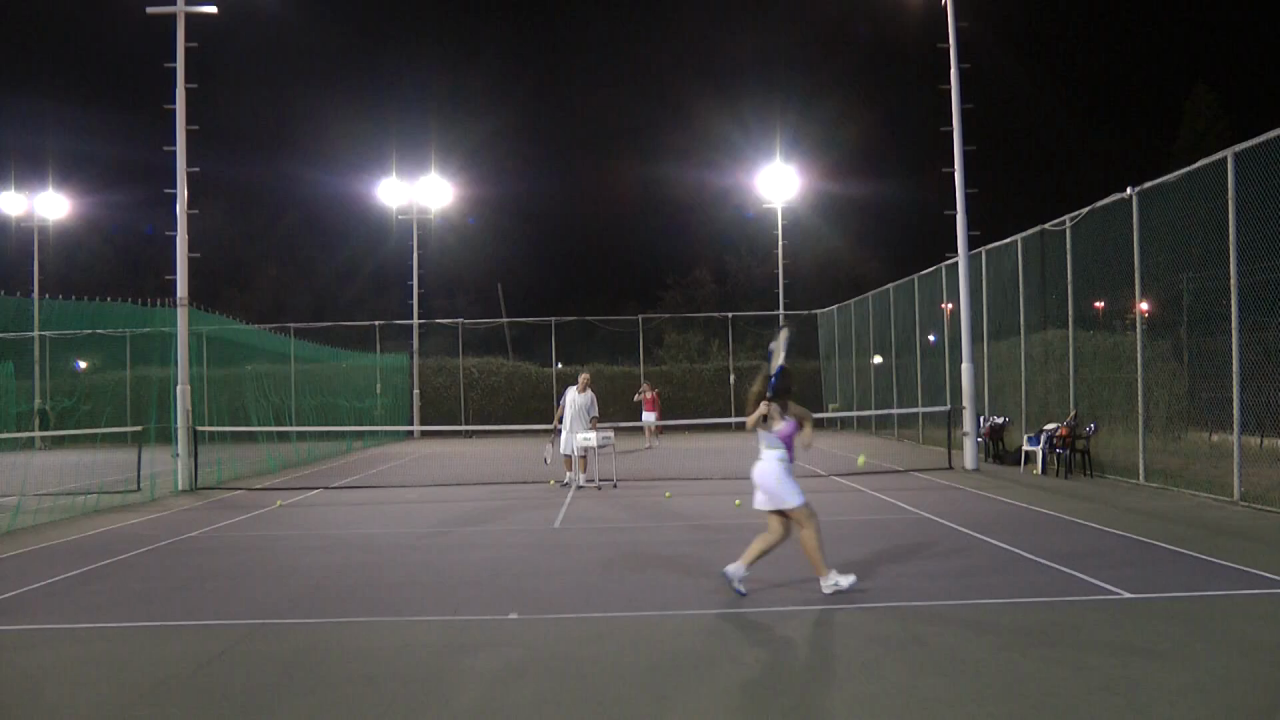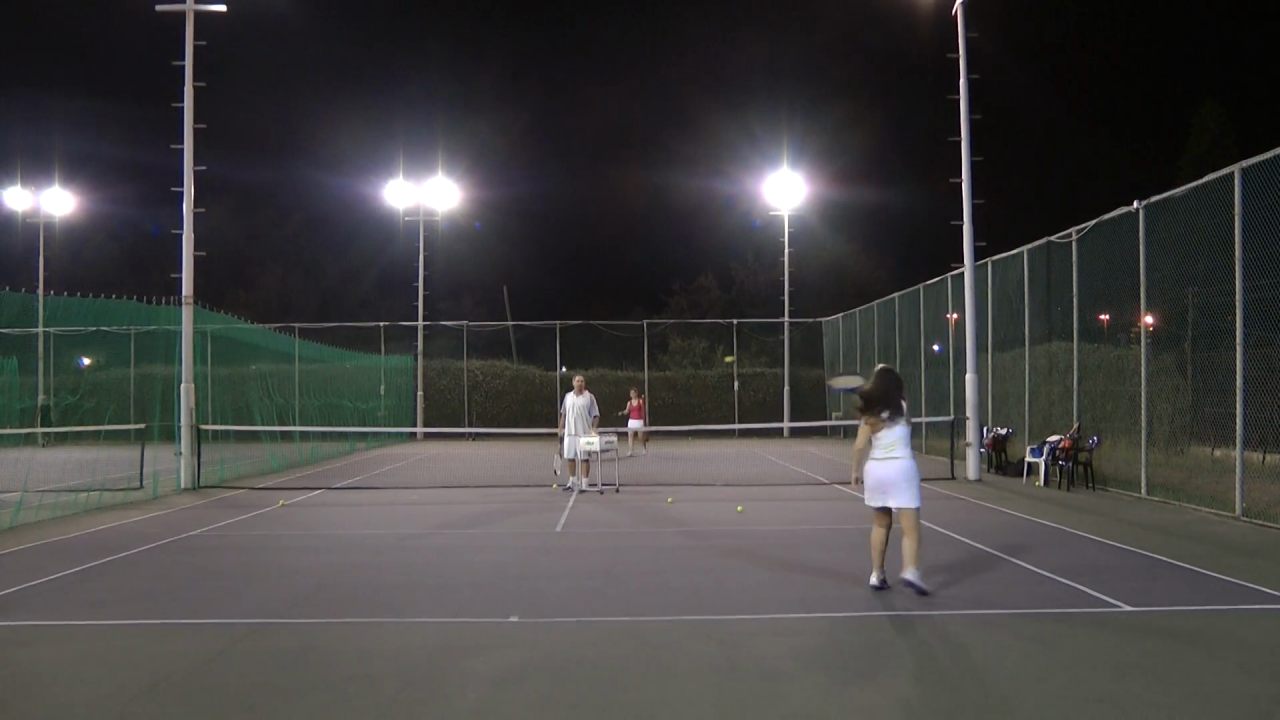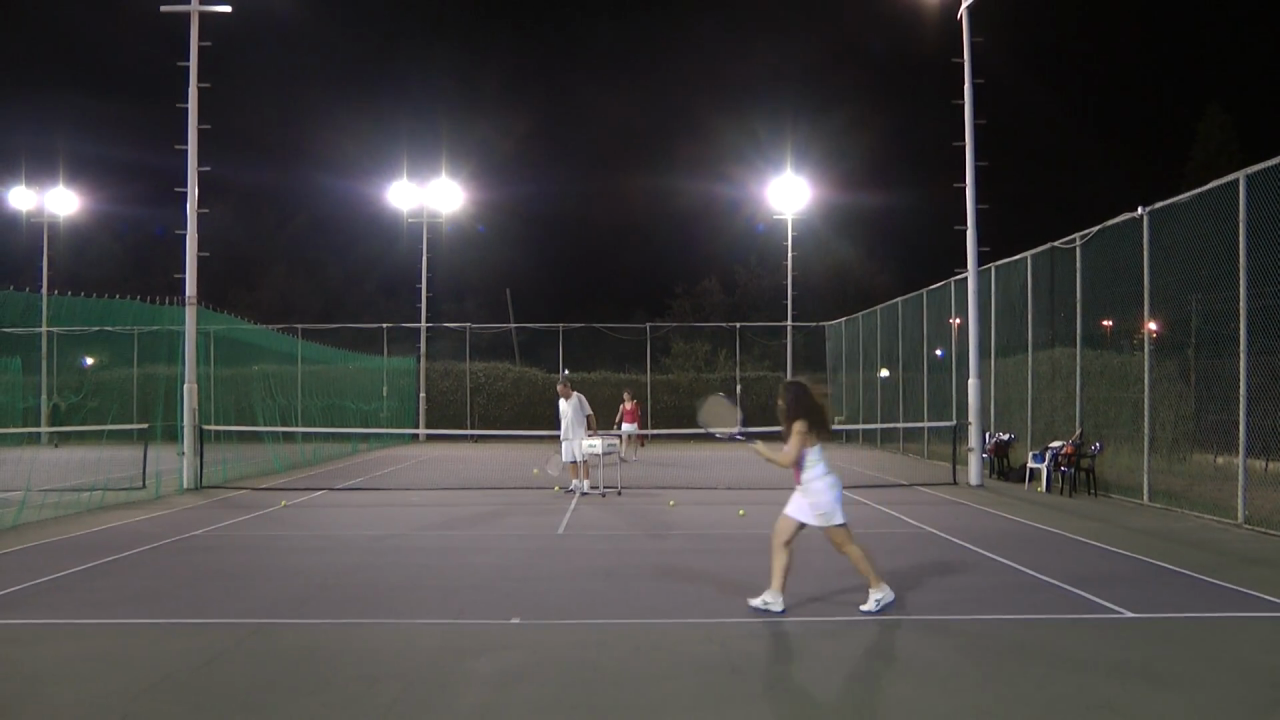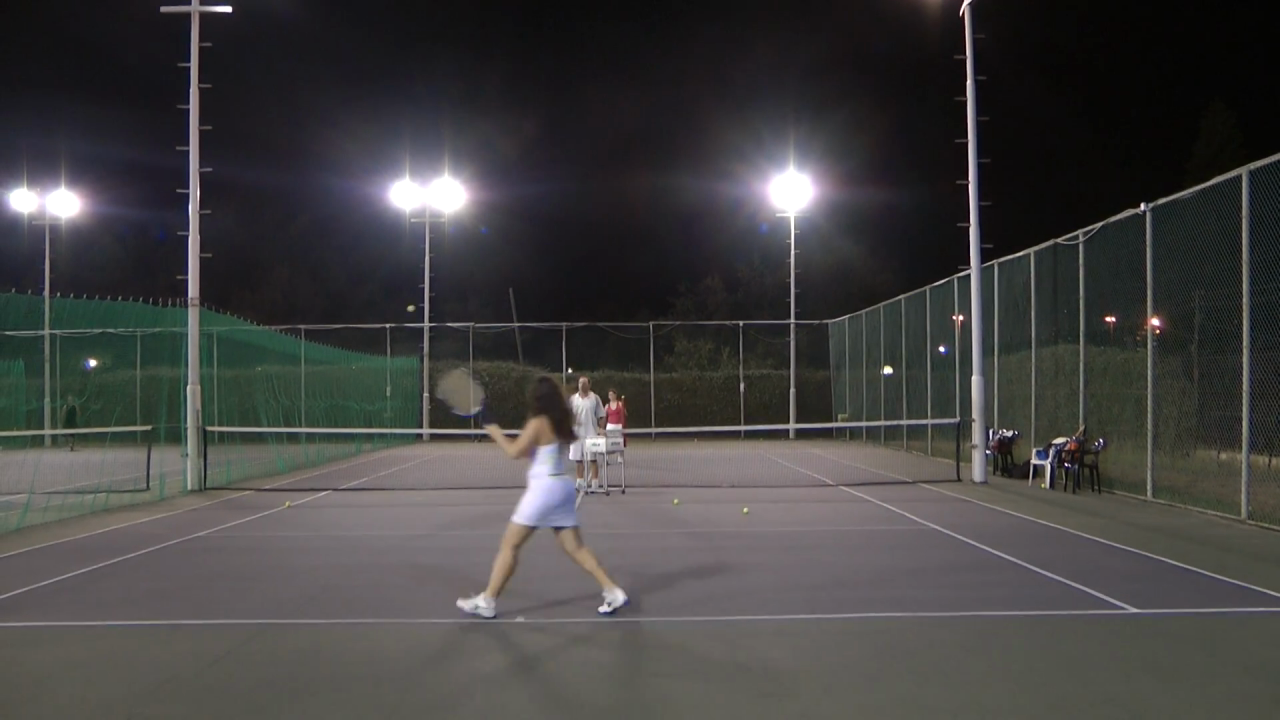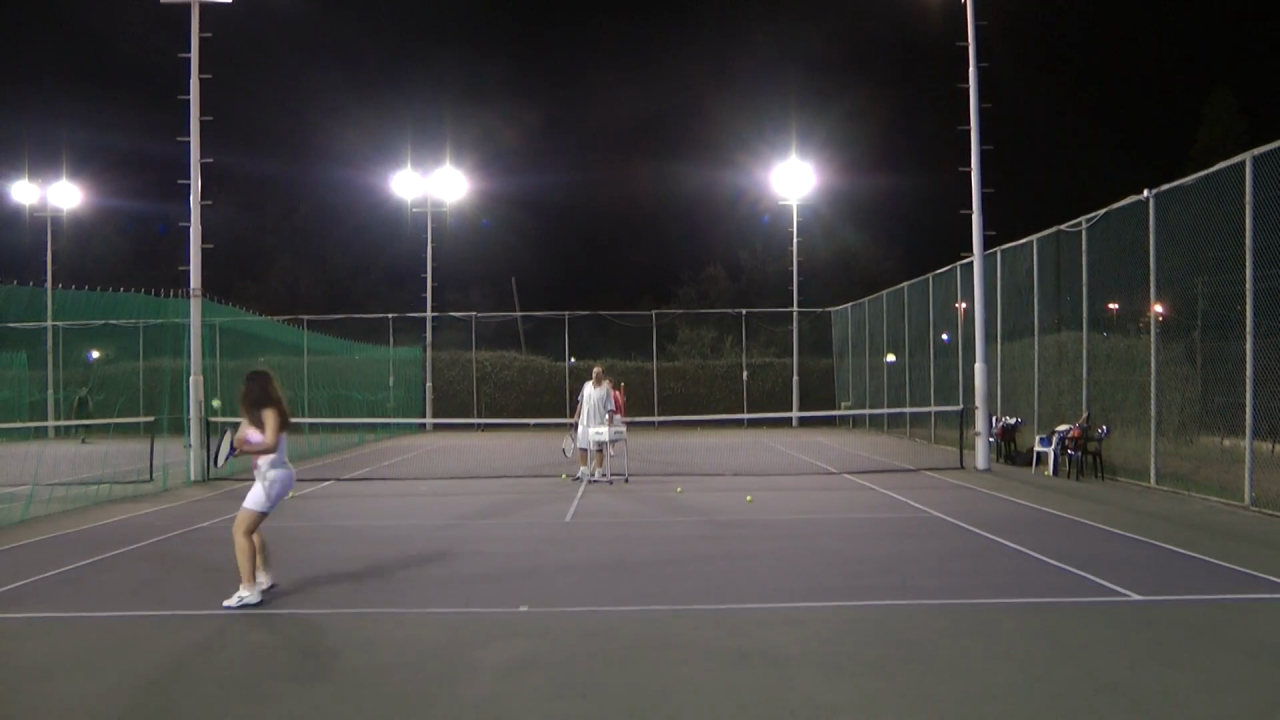
dt=1s
person 1, frame 1
left shoulder: (786, 407)
right shoulder: (770, 408)
left elbow: (807, 415)
right elbow: (750, 424)
left wrist: (807, 431)
right wrist: (758, 413)
left hip: (772, 473)
right hip: (774, 472)
left knee: (778, 531)
right knee: (808, 523)
left ankle: (738, 568)
right ankle: (827, 578)
person 1, frame 2
left shoulder: (872, 412)
right shoulder: (903, 407)
left elbow: (860, 446)
left wrist: (856, 470)
left hip: (876, 470)
right hip: (903, 469)
left knee: (881, 525)
right knee: (911, 529)
left ankle: (877, 575)
right ankle: (911, 571)
person 1, frame 3
left shoulder: (800, 426)
right shoulder: (801, 425)
left elbow: (789, 460)
left wrist: (764, 451)
right wrist: (773, 455)
left hip: (820, 490)
right hip: (805, 492)
left knee: (844, 545)
right knee: (779, 539)
left ankle: (880, 591)
right ankle: (774, 596)
person 1, frame 4
left shoulder: (539, 423)
right shoulder: (559, 424)
left elbow: (513, 452)
left wrist: (496, 434)
left hip: (544, 488)
right hip: (562, 487)
left knee: (508, 545)
right knee: (575, 548)
left ankle: (487, 601)
right ankle: (614, 593)
person 1, frame 5
left shoulder: (271, 414)
right shoulder: (252, 415)
left elbow: (272, 445)
right elbow: (239, 441)
left wrist: (250, 448)
right wrist: (239, 440)
left hip: (274, 476)
right hip: (266, 477)
left knee: (240, 531)
right knee: (249, 529)
left ankle: (249, 591)
right ankle: (263, 576)
